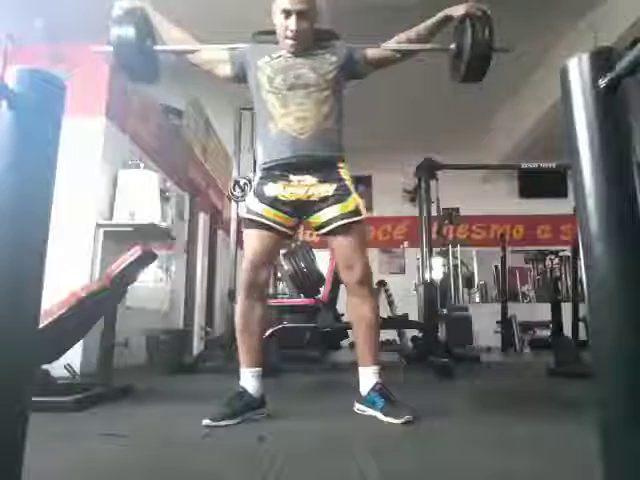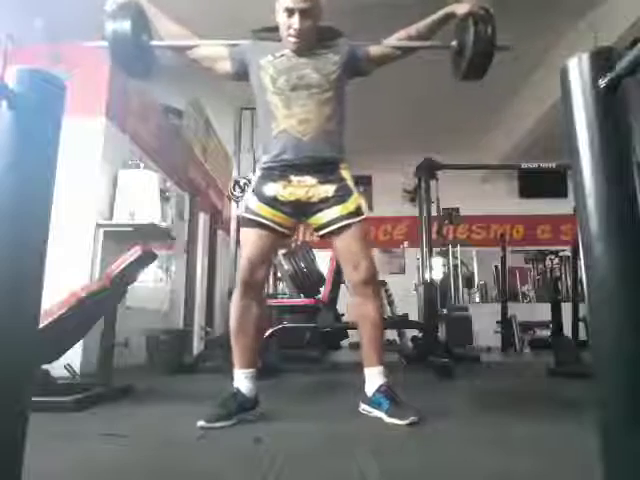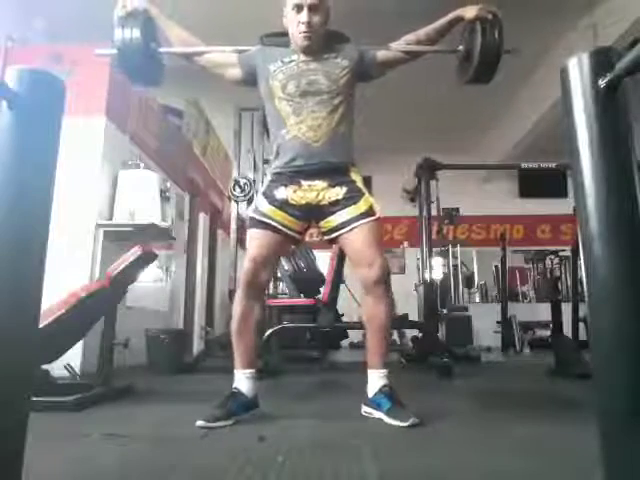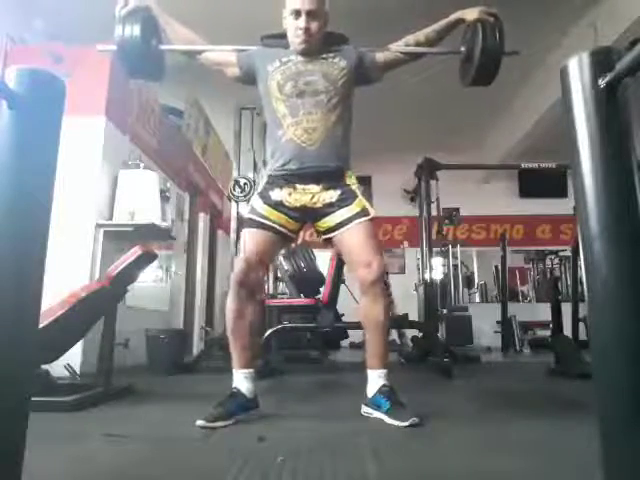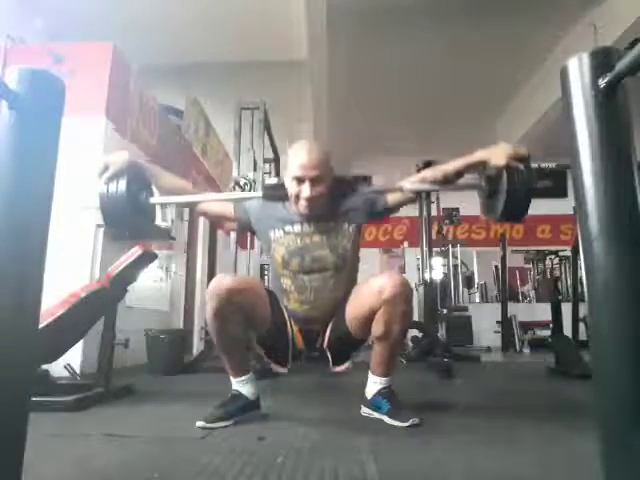
dt=1s
person 1, frame 1
left shoulder: (339, 55)
right shoulder: (253, 57)
left elbow: (397, 48)
right elbow: (193, 51)
left hip: (329, 178)
right hip: (273, 179)
left knee: (358, 278)
right knee: (251, 280)
left ankle: (370, 388)
right ankle: (250, 390)
person 1, frame 2
left shoulder: (342, 53)
right shoulder: (255, 54)
left elbow: (399, 43)
right elbow: (194, 48)
left hip: (330, 177)
right hip: (274, 178)
left knee: (364, 276)
right knee: (248, 279)
left ankle: (375, 388)
right ankle: (244, 390)
person 1, frame 3
left shoulder: (350, 58)
right shoulder: (263, 60)
left elbow: (406, 47)
right elbow: (200, 53)
left hip: (340, 181)
right hip: (285, 182)
left knee: (375, 275)
right knee: (250, 278)
left ankle: (378, 391)
right ankle: (243, 390)
person 1, frame 4
left shoulder: (348, 59)
right shoulder: (263, 59)
left elbow: (406, 48)
right elbow: (201, 50)
left hip: (334, 184)
right hip: (280, 184)
left knee: (372, 275)
right knee: (244, 276)
left ankle: (378, 391)
right ankle: (242, 390)
person 1, frame 5
left shoulder: (356, 206)
right shoulder: (263, 212)
left elbow: (420, 180)
right elbow: (193, 195)
left wrist: (484, 155)
right wrist: (137, 161)
left hip: (340, 324)
right hip: (283, 325)
left knee: (394, 287)
right knee: (221, 290)
left ankle: (377, 391)
right ankle: (244, 391)
